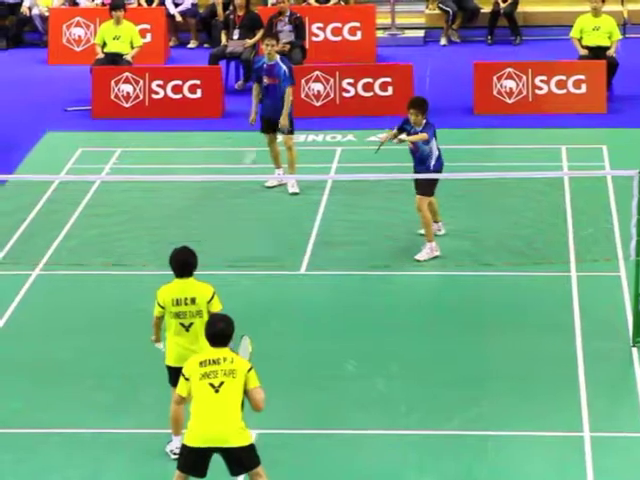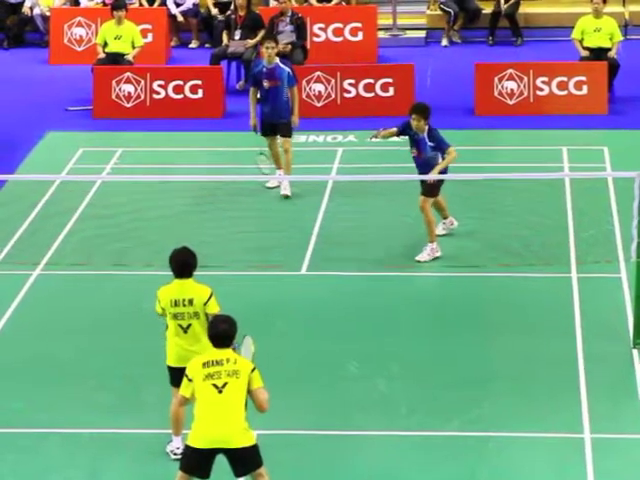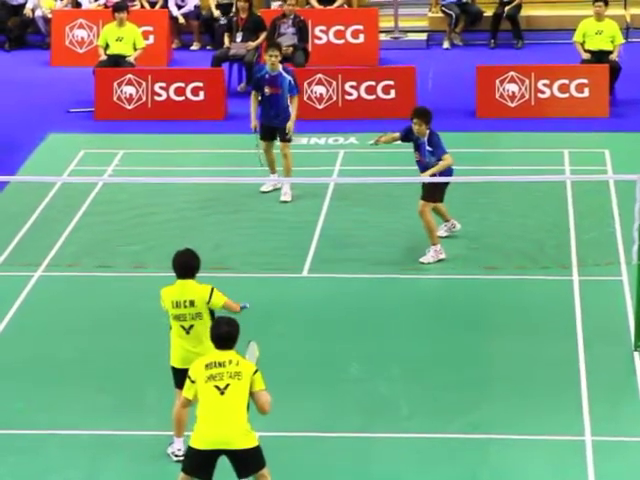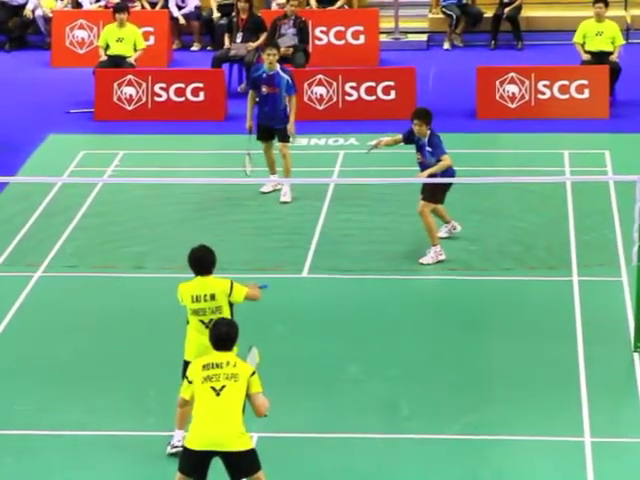
dt=0.7s
person 1, frame 1
left shoulder: (164, 293)
right shoulder: (206, 290)
left elbow: (157, 320)
left wrist: (157, 336)
left hip: (176, 355)
right hip: (203, 353)
left ankle: (176, 443)
person 1, frame 2
left shoulder: (163, 293)
right shoulder: (204, 292)
left hip: (176, 355)
right hip: (203, 354)
left knee: (178, 398)
left ankle: (176, 443)
person 1, frame 3
left shoulder: (166, 294)
right shoulder: (205, 291)
right elbow: (234, 307)
right wrist: (238, 306)
left hip: (180, 357)
right hip: (207, 356)
left knee: (181, 400)
left ankle: (178, 445)
person 1, frame 4
left shoulder: (184, 289)
right shoulder: (225, 286)
right elbow: (256, 296)
right wrist: (253, 287)
left hip: (195, 352)
left ankle: (177, 438)
person 2, frame 1
left shoulder: (192, 364)
right shoulder: (243, 365)
left elbow: (178, 401)
right elbow: (258, 405)
right wrist: (259, 390)
left hip: (198, 435)
right hip: (234, 435)
person 2, frame 2
left shoulder: (195, 364)
right shoulder: (246, 365)
left elbow: (180, 402)
right elbow: (263, 406)
right wrist: (264, 392)
left hip: (202, 437)
right hip: (237, 436)
person 2, frame 3
left shoulder: (198, 366)
right shoulder: (248, 367)
left elbow: (184, 404)
right elbow: (264, 408)
right wrist: (267, 396)
left hip: (204, 438)
right hip: (239, 438)
person 2, frame 4
left shoulder: (195, 366)
right shoulder: (246, 369)
left elbow: (182, 403)
right elbow: (260, 411)
right wrist: (265, 402)
left hip: (199, 438)
right hip: (234, 439)
person 3, frame 1
left shoulder: (284, 65)
right shoulder: (258, 64)
left elbow: (289, 91)
right elbow: (256, 87)
left wrist: (285, 115)
right wrist: (253, 111)
left hip: (283, 112)
right hip: (266, 112)
left knee: (288, 143)
right knee: (271, 142)
left ankle: (292, 179)
right ankle: (279, 174)
person 3, frame 2
left shoulder: (285, 68)
right shoulder: (257, 68)
left elbow: (293, 90)
right elbow: (253, 92)
left wrist: (295, 113)
right wrist: (252, 116)
left hip: (284, 114)
right hip: (266, 114)
left knee: (286, 147)
right knee: (272, 144)
left ankle: (286, 182)
right ankle: (280, 174)
person 3, frame 3
left shoulder: (287, 75)
right shoulder: (259, 73)
left elbow: (294, 98)
right elbow: (255, 95)
left wrist: (292, 120)
right wrist: (254, 118)
left hip: (283, 119)
right hip: (266, 119)
left knee: (285, 150)
right knee: (266, 149)
left ankle: (286, 186)
right ankle: (274, 179)
person 3, frame 4
left shoulder: (285, 75)
right shoulder: (256, 72)
left elbow: (291, 98)
right elbow: (252, 95)
left wrist: (291, 121)
right wrist: (249, 118)
left hip: (282, 119)
right hip: (264, 118)
left knee: (284, 149)
right knee: (267, 148)
left ankle: (286, 186)
right ankle: (274, 180)
person 4, frame 1
left shoulder: (429, 127)
right shoulder: (407, 122)
left elbow: (423, 136)
right elbow: (396, 132)
left wrist: (406, 138)
right wrist: (388, 137)
left hip: (431, 169)
right hip: (419, 167)
left knee: (421, 204)
right knee: (427, 196)
left ankle: (432, 246)
right ankle: (437, 225)
person 4, frame 2
left shoulder: (433, 134)
right shoulder: (409, 126)
left elbow: (452, 154)
right elbow: (392, 132)
left wrist: (436, 170)
right wrist: (381, 134)
left hip: (436, 172)
right hip: (423, 170)
left knee: (424, 204)
right knee: (433, 196)
left ankle: (433, 247)
right ankle: (448, 221)
person 4, frame 3
left shoulder: (433, 139)
right shoulder: (412, 131)
left elbow: (449, 161)
right elbow: (394, 137)
left wrist: (428, 173)
right wrist: (383, 139)
left hip: (440, 176)
right hip: (429, 175)
left knee: (423, 209)
right knee: (432, 202)
left ankle: (437, 250)
right ankle: (450, 224)
person 4, frame 4
left shoulder: (434, 140)
right shoulder: (414, 133)
left elbow: (448, 161)
right elbow: (396, 140)
left wrist: (427, 172)
right wrist: (384, 142)
left hip: (442, 177)
right hip: (432, 176)
left knee: (423, 209)
right knee: (429, 203)
left ankle: (437, 251)
right ankle: (451, 225)
